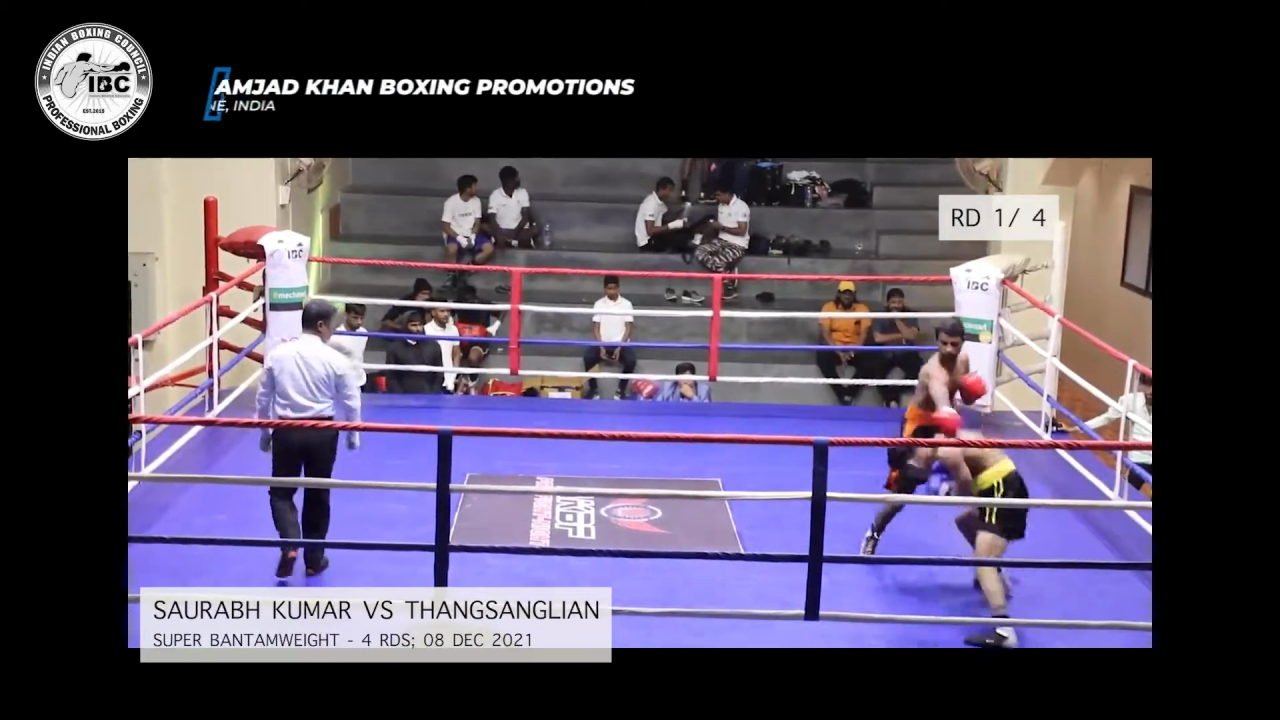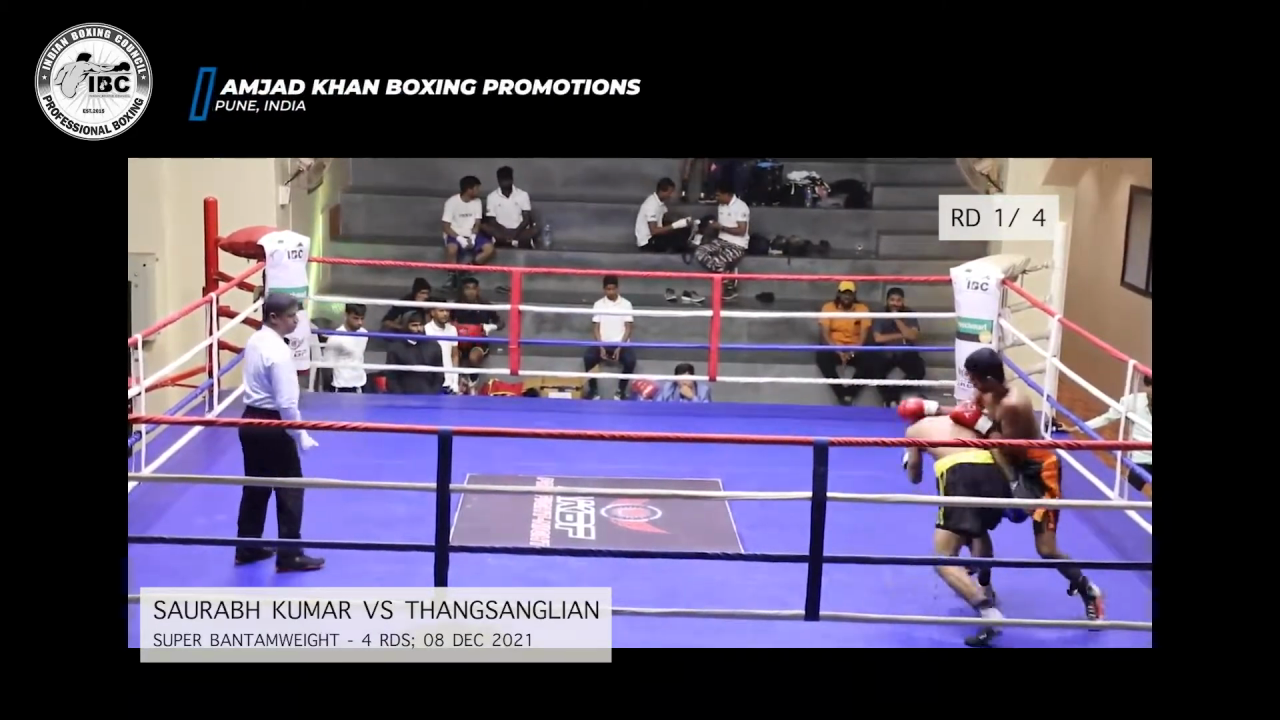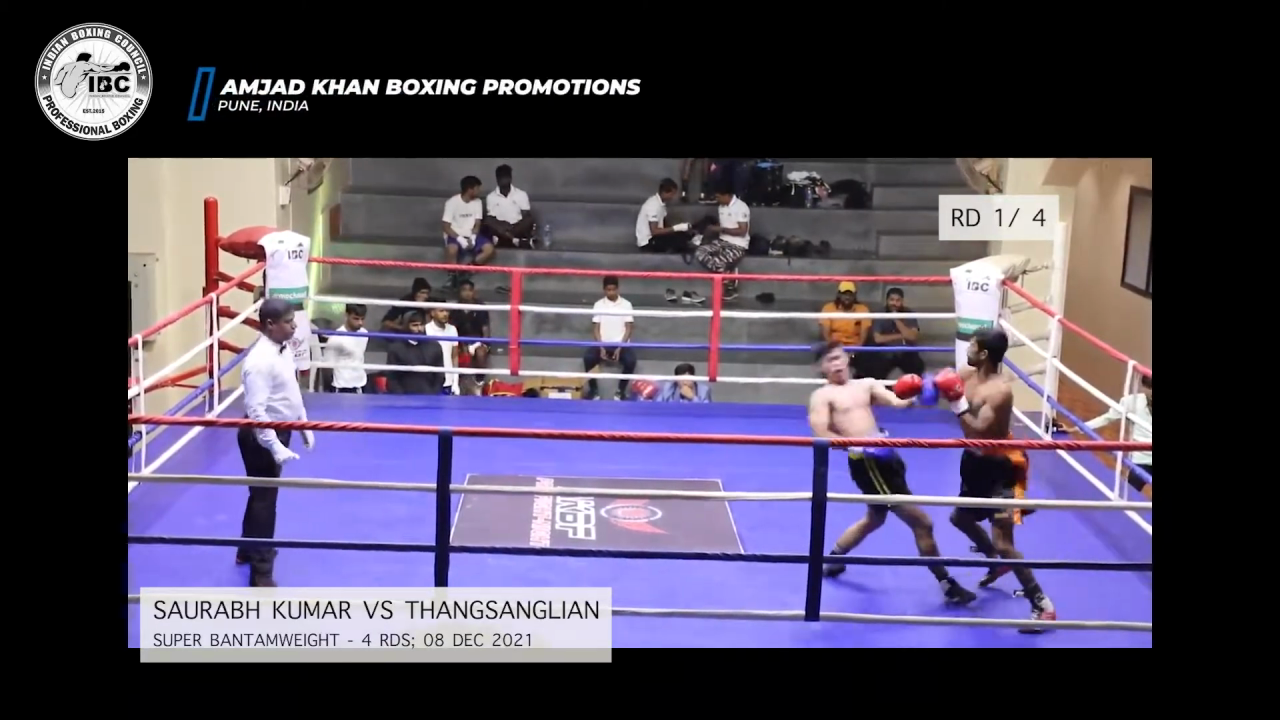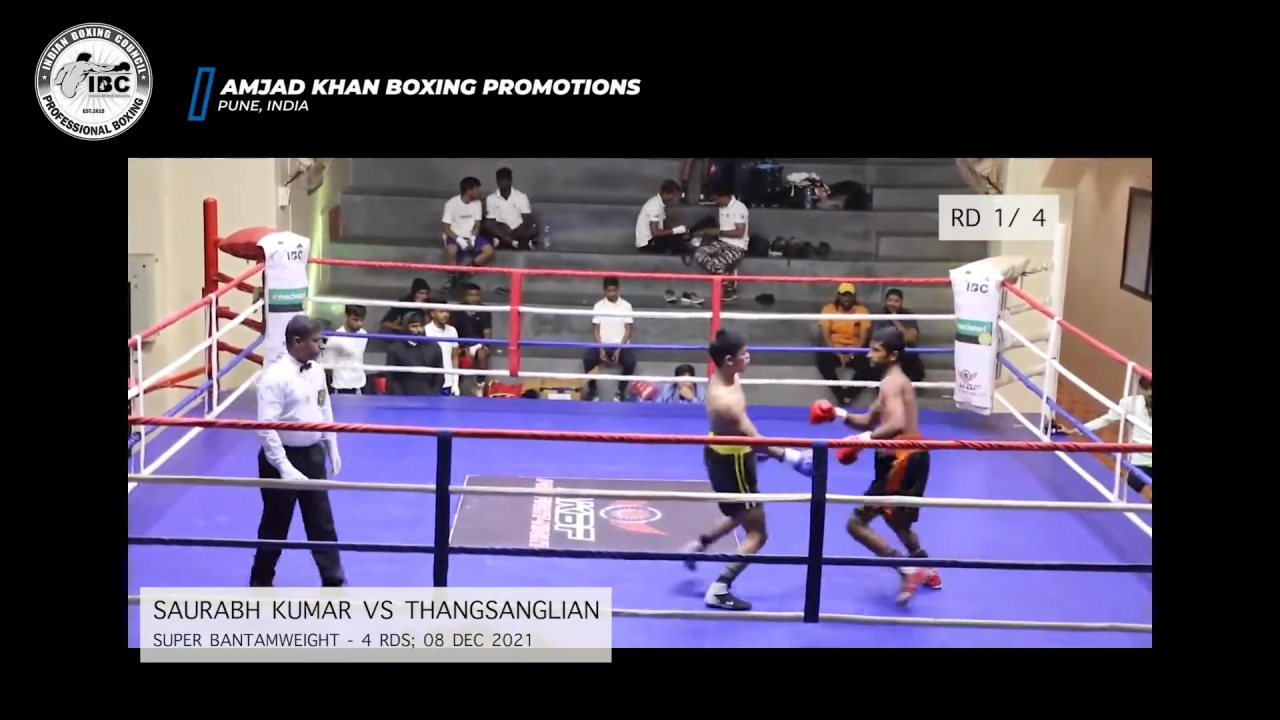
dt=0.5s
person 1, frame 1
left shoulder: (277, 354)
right shoulder: (334, 359)
left elbow: (263, 397)
right elbow: (351, 401)
left wrist: (265, 433)
right wrist: (354, 434)
left hip: (287, 433)
right hip: (323, 433)
left knee: (281, 494)
right knee: (318, 497)
left ankle: (290, 548)
right ankle: (314, 559)
person 1, frame 2
left shoulder: (256, 341)
right shoulder: (278, 352)
right elbow: (285, 401)
right wrist: (301, 436)
left hip: (252, 420)
right hip: (271, 425)
left knee: (256, 487)
right knee: (290, 488)
left ankle: (248, 548)
right ankle: (290, 554)
person 1, frame 3
left shoulder: (283, 351)
right shoulder: (260, 360)
left elbow: (291, 394)
right elbow: (256, 409)
left wrist: (304, 425)
right wrist: (275, 447)
left hip: (278, 431)
right hip: (262, 435)
left knee: (262, 495)
right knee: (264, 499)
left ankle: (249, 549)
right ankle: (261, 573)
person 1, frame 4
left shoulder: (316, 372)
right shoulder: (274, 378)
left elbow: (325, 413)
right elbow: (266, 428)
left wrist: (332, 449)
right wrist: (283, 467)
left hip: (312, 455)
right hip: (282, 460)
left knee: (323, 522)
right knee: (276, 525)
left ankle: (333, 585)
right ankle: (261, 581)
person 2, frame 1
left shoulder: (963, 361)
right shoulder: (933, 369)
left elbow: (969, 399)
right elbow: (940, 399)
left wrist: (972, 388)
right wrist: (947, 415)
left hip: (944, 428)
right hip: (918, 427)
right knee: (899, 496)
right ankle: (873, 535)
person 2, frame 2
left shoulder: (1014, 404)
right shoulder: (989, 395)
left elbow: (1006, 448)
right elbow: (967, 415)
left wrist: (983, 425)
right wrist: (928, 407)
left hip: (1039, 470)
right hip: (1012, 466)
left knee: (1046, 549)
left ankle: (1089, 593)
person 2, frame 3
left shoulder: (1000, 390)
right shoulder: (969, 376)
left elbow: (977, 432)
right elbow: (938, 386)
left wrist: (959, 402)
left hip: (1002, 466)
right hip: (978, 461)
left knee: (1004, 542)
right knee: (960, 518)
left ankle: (1042, 605)
right ankle: (996, 563)
person 2, frame 4
left shoulder: (891, 383)
right shoulder: (899, 380)
left elbow: (897, 425)
right elbow: (868, 420)
left wrist: (864, 439)
right wrist: (836, 413)
left hip: (902, 460)
right hip: (912, 458)
left knee: (856, 525)
right knee: (897, 519)
left ankle: (909, 571)
right ankle: (928, 572)
person 3, frame 1
left shoulder: (944, 453)
left elbow: (966, 489)
left wrist: (944, 489)
left hip: (1002, 491)
right hip: (1002, 487)
left knee: (983, 561)
right knee: (965, 522)
left ankle: (1003, 632)
right ankle: (998, 583)
person 3, frame 2
left shoulder: (915, 430)
left elbow: (914, 476)
left wrist: (907, 462)
left hip: (956, 475)
right hip: (988, 471)
left knee: (943, 562)
right knee: (979, 534)
left ankle: (989, 614)
right ankle: (982, 591)
person 3, frame 3
left shoulder: (865, 385)
right shoulder: (821, 396)
left elbow: (898, 403)
right elbow: (821, 435)
left wrist: (918, 395)
right wrist: (860, 447)
left hip: (880, 457)
right hip: (869, 463)
left knee: (874, 520)
right knee: (922, 525)
left ankle: (831, 562)
right ankle: (948, 586)
person 3, frame 4
left shoulder: (723, 379)
right shoulder: (727, 401)
right elbow: (755, 441)
right wrist: (794, 457)
left hip: (720, 455)
right hip: (730, 463)
left knee: (743, 516)
right knee: (757, 534)
left ankle: (698, 544)
right ankle: (718, 590)
